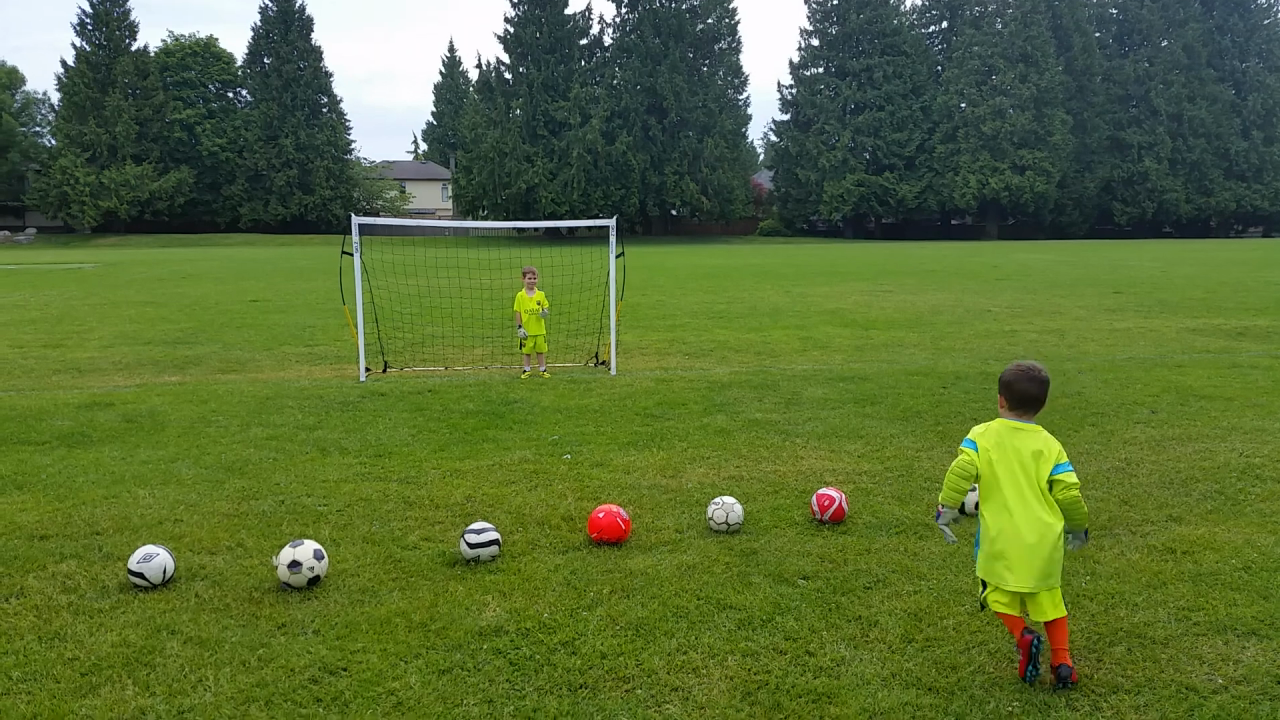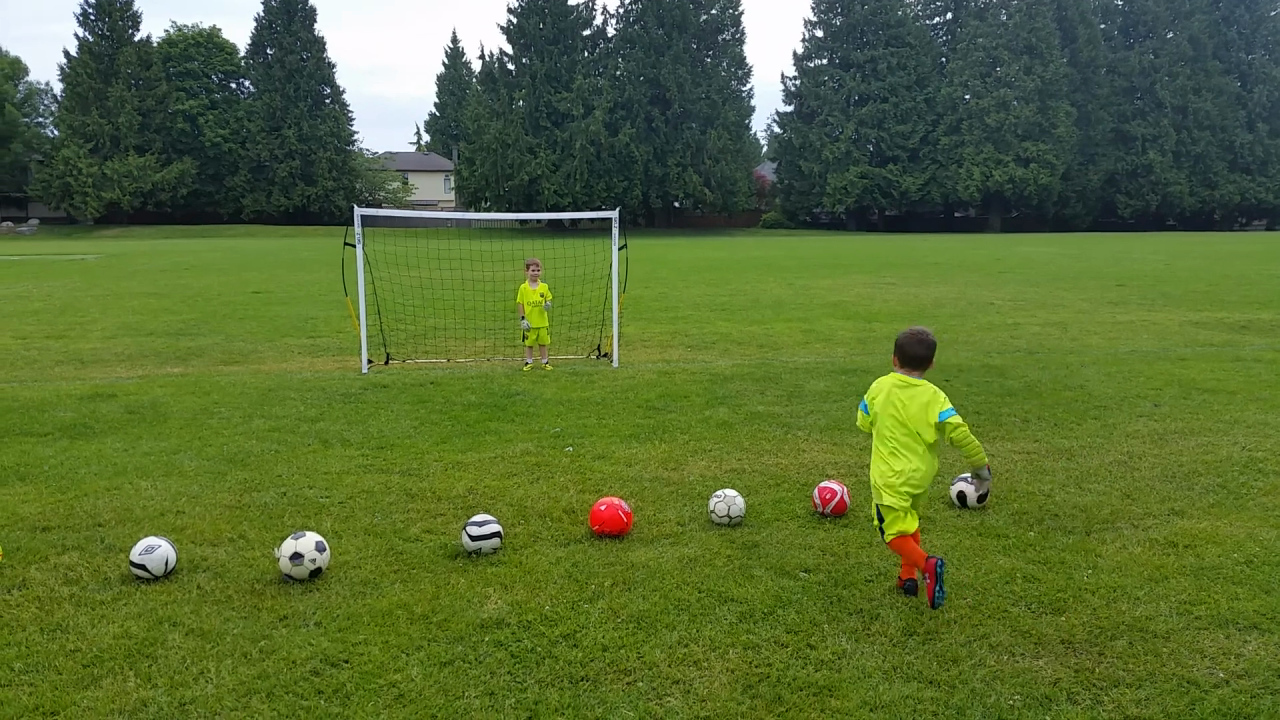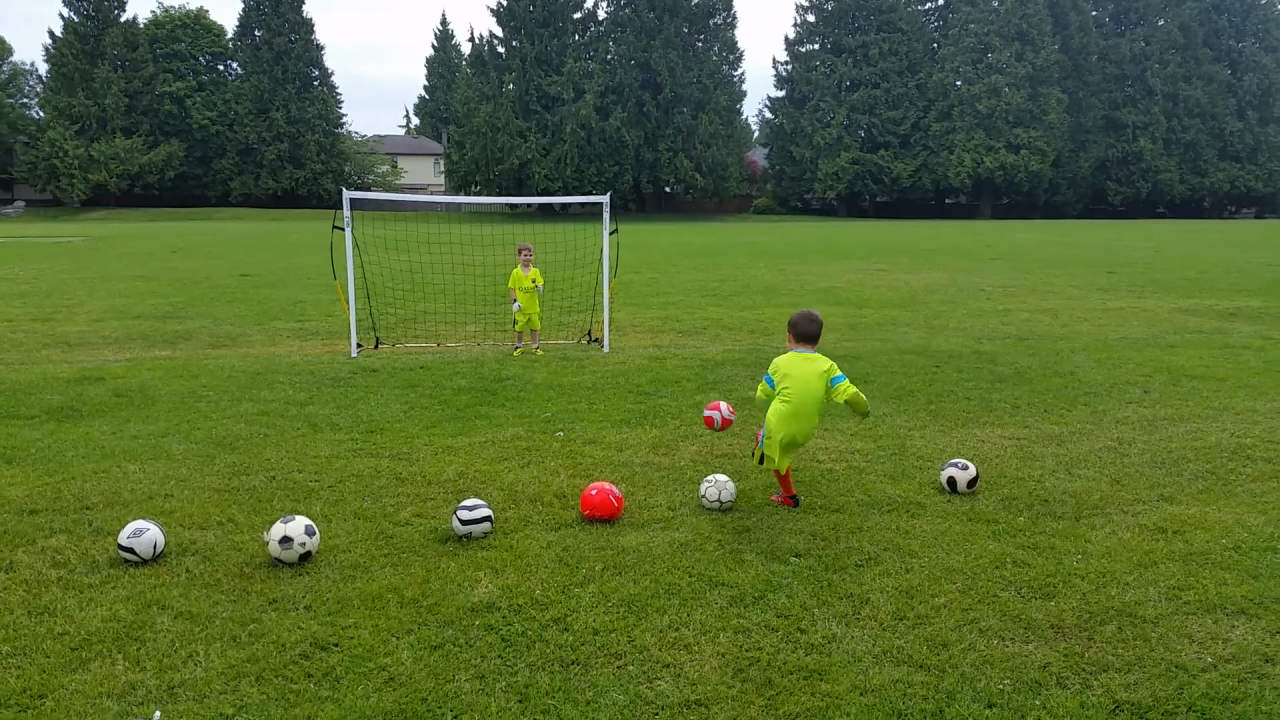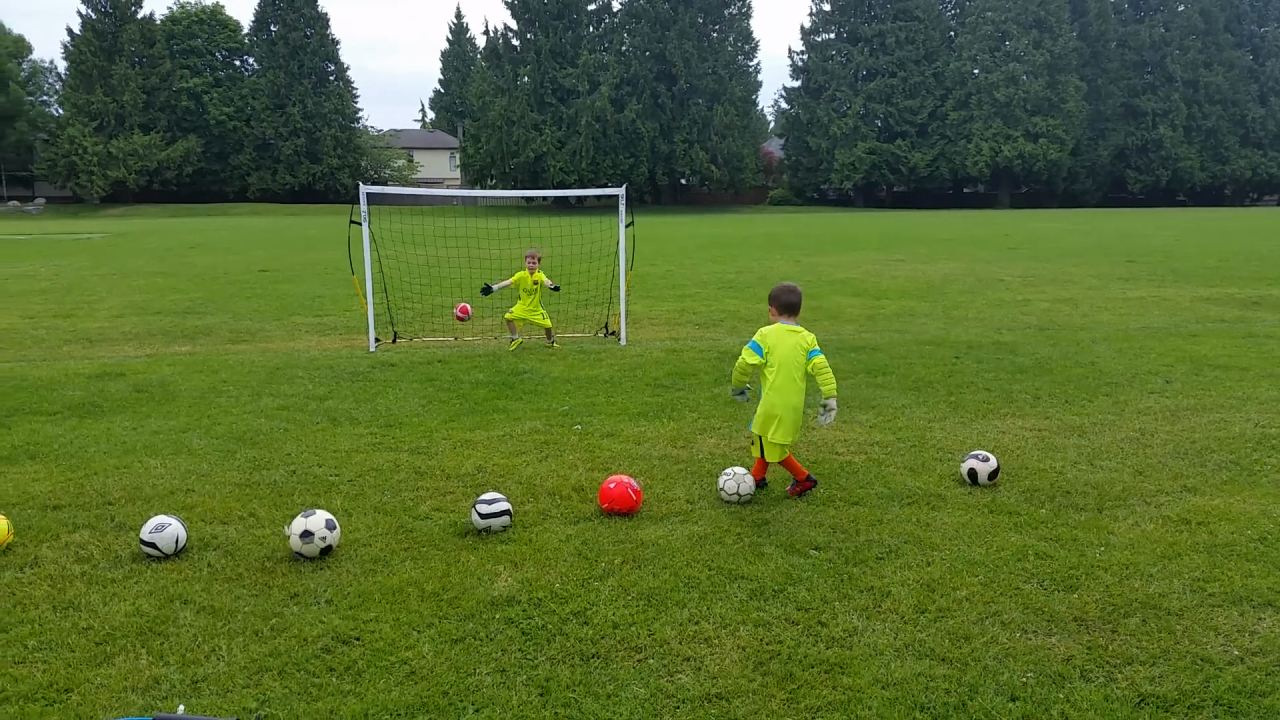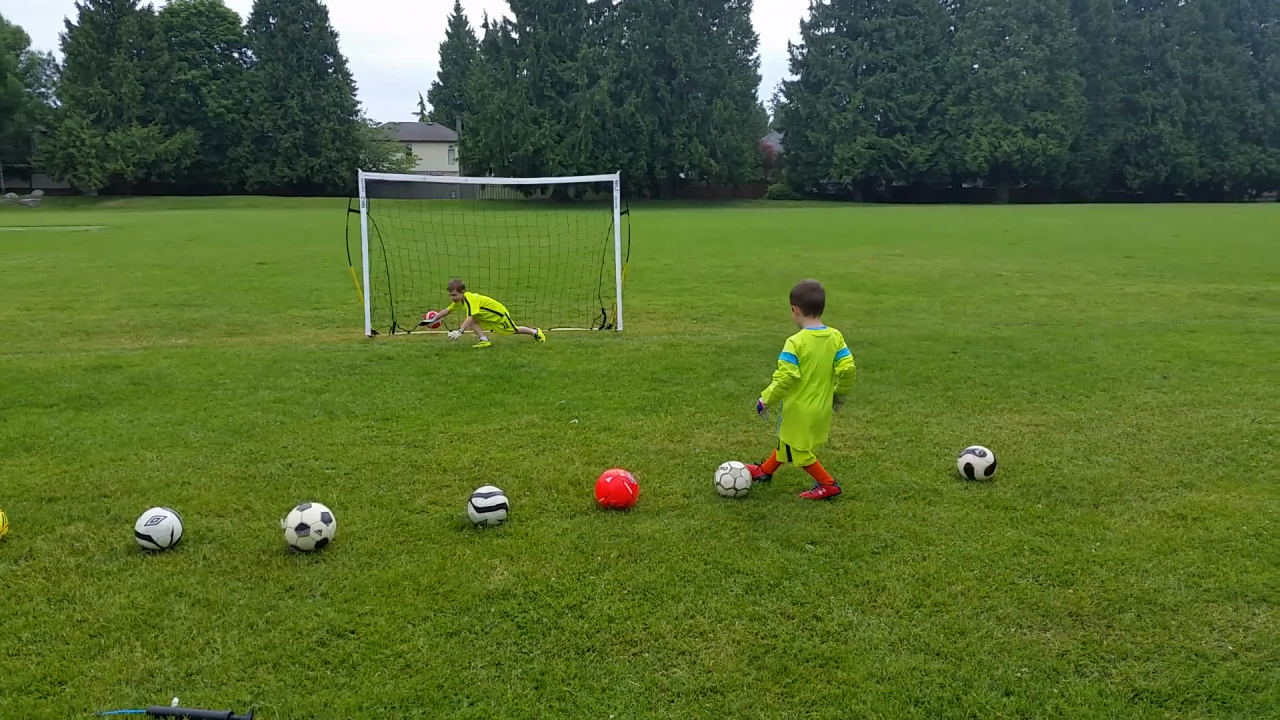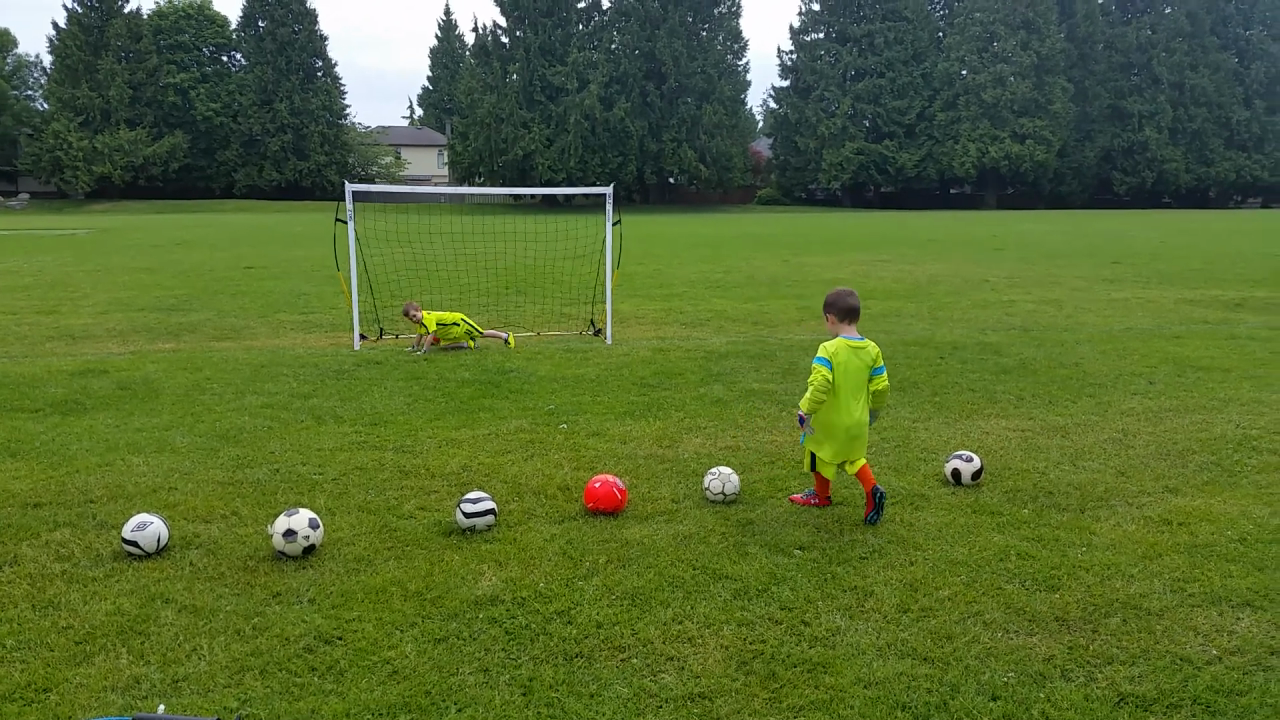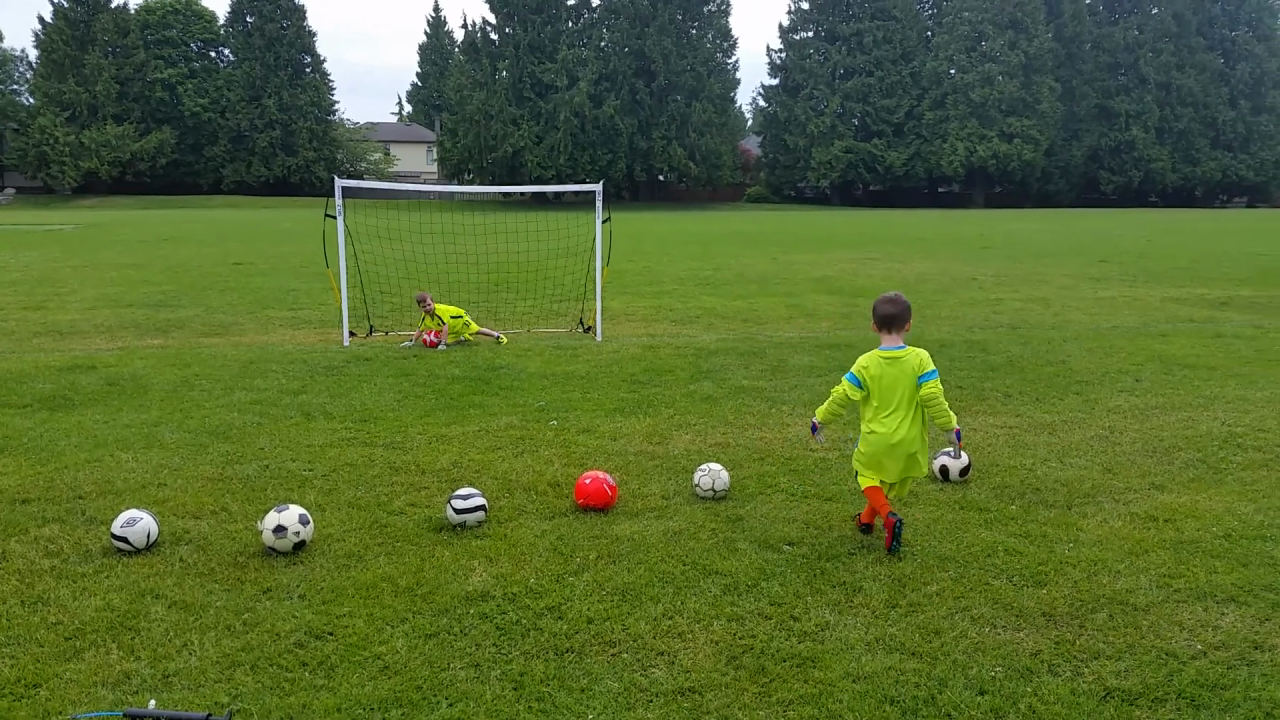
dt=0.4s
person 1, frame 1
left shoulder: (982, 435)
right shoulder: (1048, 444)
left elbow: (962, 472)
right elbow: (1069, 492)
left wrist: (946, 508)
right wrist: (1078, 526)
left hip: (1002, 538)
right hip: (1045, 537)
left knee: (1000, 598)
right knee: (1049, 597)
left ankle: (1024, 637)
right ankle: (1063, 663)
person 1, frame 2
left shoulder: (879, 387)
right shoulder: (934, 397)
left elbow: (864, 422)
right elbow: (960, 434)
right wrist: (981, 466)
left hip: (889, 475)
right hip: (922, 475)
left knee: (896, 532)
right knee: (908, 515)
left ankle: (927, 564)
right ankle: (911, 576)
person 1, frame 3
left shoulder: (780, 363)
right shoulder: (827, 367)
left elbow: (764, 394)
right elbow: (849, 394)
right wrist: (864, 408)
left hip: (779, 427)
right hip: (803, 433)
left knee: (775, 456)
right knee: (782, 452)
left ankle: (788, 495)
person 1, frame 4
left shoulder: (765, 334)
right shoulder: (807, 339)
left elbow: (746, 364)
right elbow: (822, 369)
left wrist: (737, 386)
right wrist: (830, 398)
left hip: (775, 404)
right hip: (794, 406)
left knee: (773, 448)
right knee: (762, 438)
left ankle: (803, 478)
right ankle: (756, 477)
person 1, frame 5
left shoulder: (796, 342)
right shoulder: (835, 337)
left elbow: (784, 378)
right elbow: (848, 369)
left wrist: (766, 400)
right wrist: (840, 394)
left hip: (800, 410)
right hip: (821, 407)
left knee: (799, 451)
right knee: (790, 442)
left ankle: (828, 485)
right ankle: (764, 471)
person 1, frame 6
left shoulder: (829, 349)
right shoulder: (872, 350)
left elbow: (820, 385)
right elbow: (881, 387)
left wrist: (805, 411)
right wrist: (874, 411)
left hip: (830, 421)
right hip: (857, 420)
left knee: (822, 457)
right knee: (852, 456)
left ankle: (821, 496)
right ankle: (872, 488)
person 1, frame 7
left shoulder: (865, 363)
right shoulder: (920, 358)
left elbow: (841, 396)
right elbow: (933, 397)
left wrist: (819, 418)
right wrist: (950, 426)
left hip: (877, 438)
right hip: (909, 440)
left knee: (868, 474)
right knee: (893, 481)
left ankle: (887, 516)
right ankle: (867, 518)
